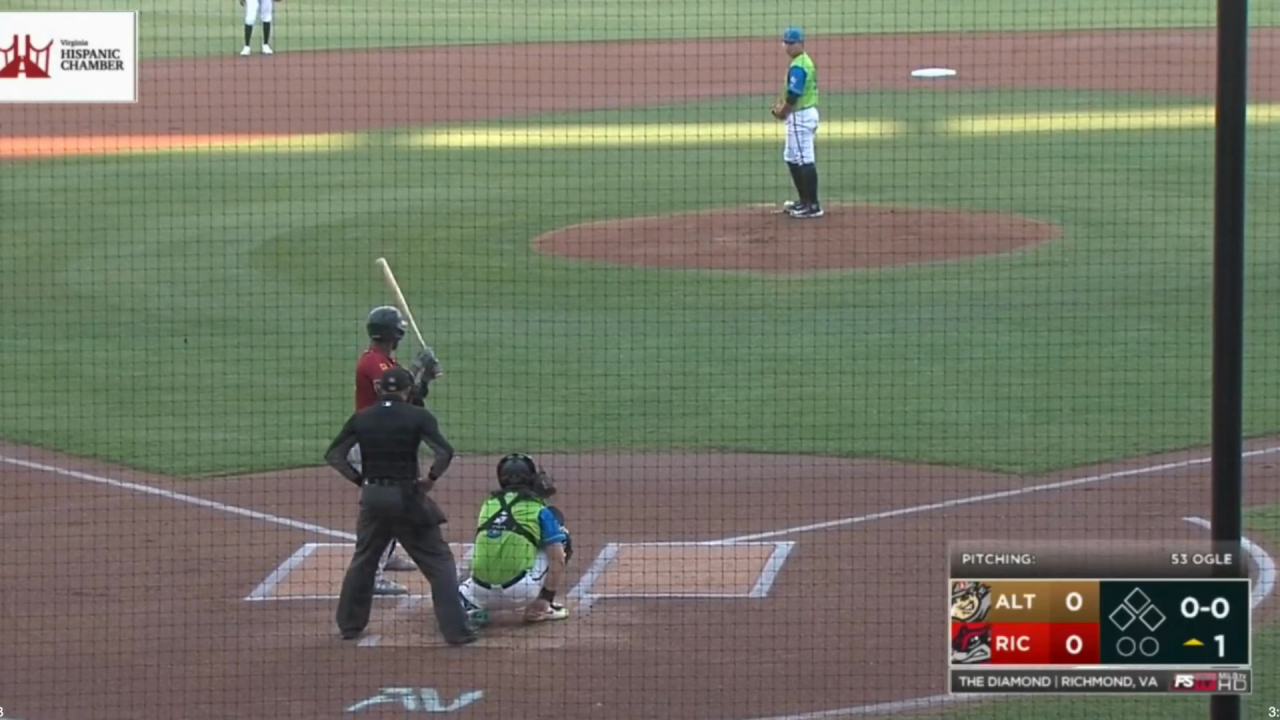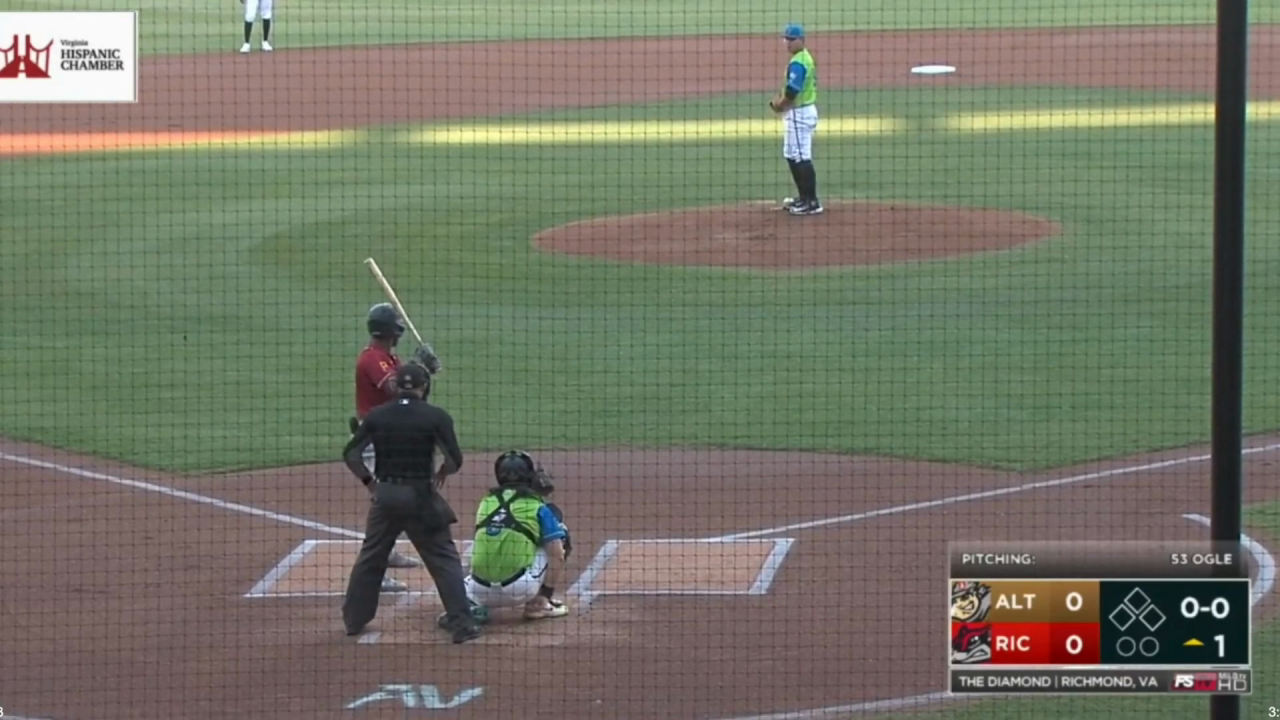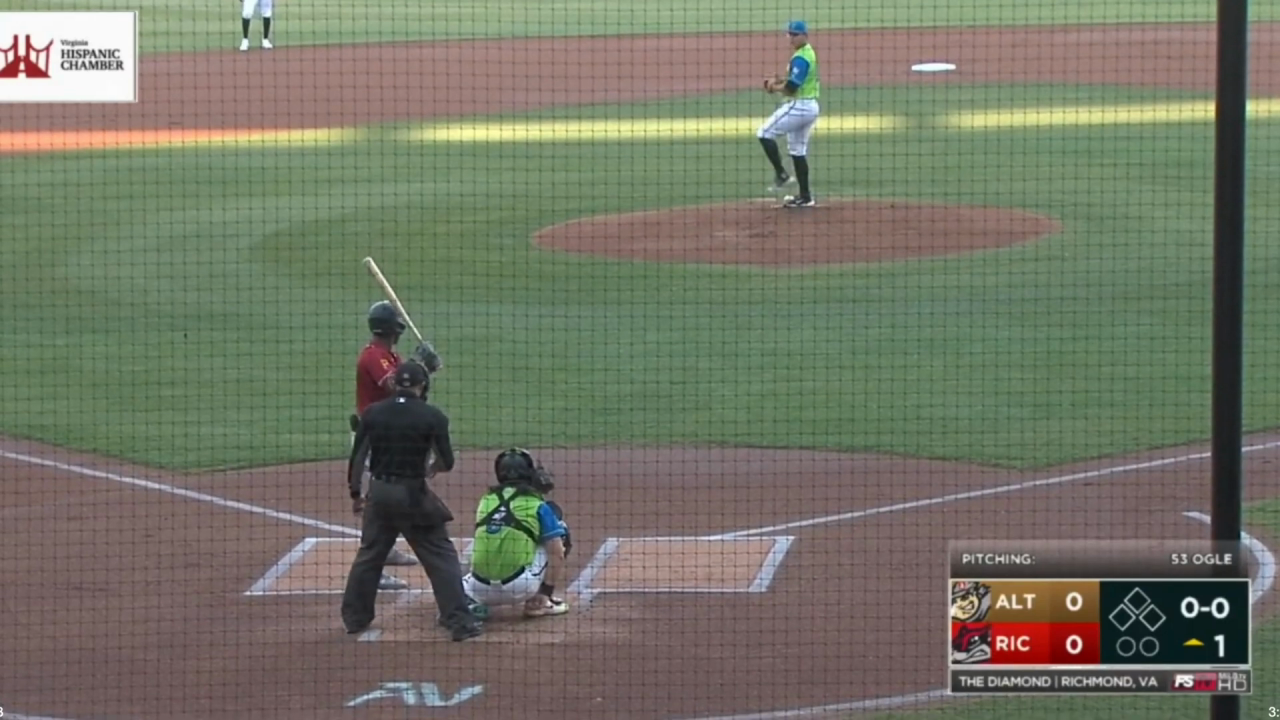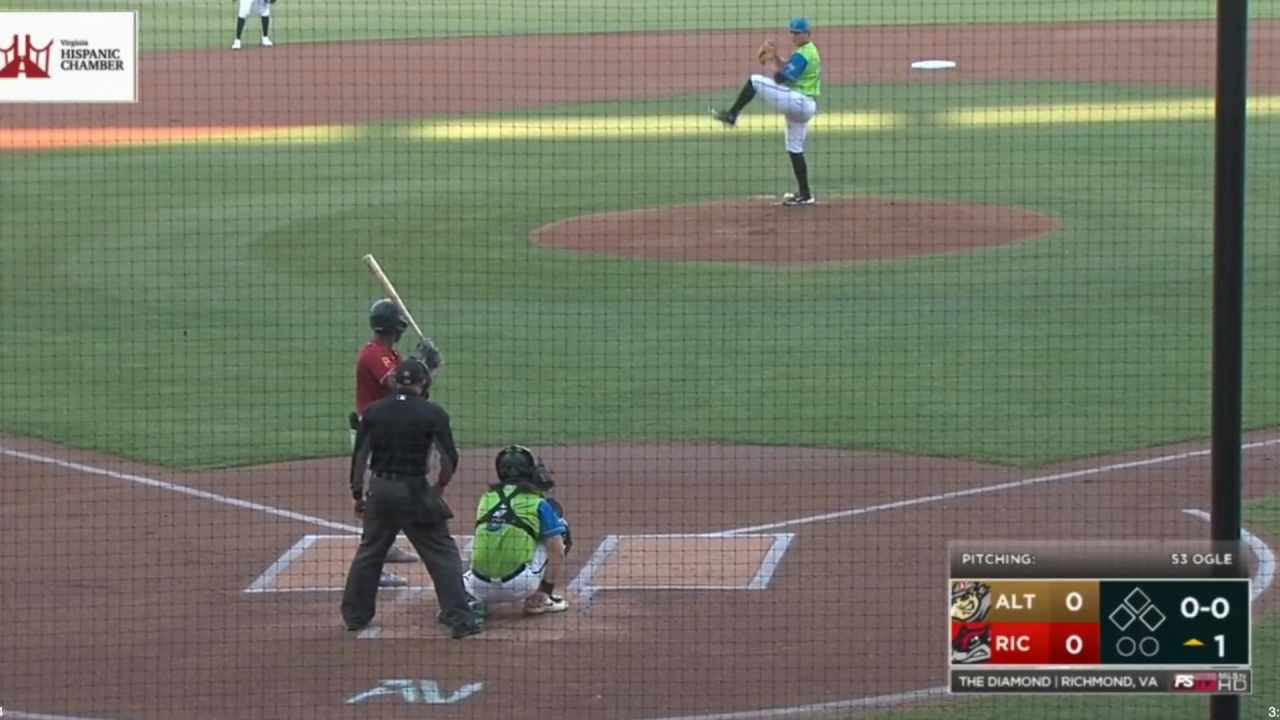
dt=0.3s
person 1, frame 1
left shoulder: (387, 360)
right shoulder: (373, 361)
left elbow: (412, 397)
left wrist: (425, 375)
right wrist: (418, 368)
left ankle: (387, 556)
right ankle: (372, 576)
person 1, frame 2
left shoulder: (388, 357)
right shoulder: (372, 359)
right elbow: (399, 392)
left wrist: (424, 370)
right wrist: (417, 364)
right hip: (374, 441)
left ankle: (386, 553)
person 1, frame 3
left shoulder: (389, 355)
right shoulder: (373, 356)
right elbow: (399, 389)
left wrist: (425, 367)
right wrist: (418, 361)
left ankle: (386, 550)
person 1, frame 4
left shoulder: (389, 353)
right shoulder: (374, 354)
right elbow: (399, 386)
left wrist: (427, 365)
right wrist: (418, 358)
left ankle: (386, 547)
person 2, frame 1
left shoulder: (360, 419)
right shoulder: (419, 416)
left elbow: (333, 455)
right elbow: (445, 453)
left wrist: (360, 479)
right wrist: (431, 478)
left hip: (372, 497)
right hip: (407, 497)
left knee: (363, 561)
right knee: (438, 561)
left ankle: (349, 624)
right ankle: (457, 628)
person 2, frame 2
left shoulder: (377, 415)
right shoulder: (436, 416)
left elbow: (350, 454)
right elbow: (455, 459)
left wrist: (369, 480)
right wrist: (441, 474)
left hip: (384, 494)
right hip: (419, 495)
left knee: (370, 557)
right knee: (445, 560)
left ankle: (354, 619)
right ankle: (462, 626)
person 2, frame 3
left shoulder: (372, 413)
right shoulder: (432, 415)
left elbow: (356, 457)
right elbow: (446, 462)
left wrist: (355, 494)
left hip: (379, 492)
right hip: (413, 494)
left knee: (368, 556)
right knee: (442, 557)
left ankle: (354, 618)
right ankle: (461, 623)
person 2, frame 4
left shoulder: (373, 411)
right shoulder: (433, 412)
left elbow: (360, 456)
right elbow: (450, 459)
left wrist: (358, 494)
right wrist: (439, 487)
left hip: (379, 490)
right hip: (414, 490)
left knee: (368, 552)
right knee: (443, 554)
left ankle: (354, 616)
right ankle: (461, 620)
person 3, frame 1
left shoulder: (797, 66)
right shoulder: (806, 62)
left elbow: (793, 97)
left wrist: (781, 112)
right wrist: (784, 104)
left hip: (800, 117)
right hip: (807, 114)
left knee: (805, 161)
right knee: (792, 159)
left ankle: (813, 206)
right ankle: (804, 201)
person 3, frame 2
left shoulder: (797, 63)
right shoulder: (806, 58)
left elbow: (792, 93)
left wrist: (780, 105)
right wrist: (782, 98)
left hip: (799, 113)
right hip: (806, 111)
left knee: (802, 158)
right knee: (792, 156)
left ankle: (813, 202)
right ankle: (804, 197)
person 3, frame 3
left shoulder: (800, 57)
right shoulder: (808, 53)
left elbow: (792, 87)
left wrist: (775, 87)
right wrist: (780, 81)
left hip: (799, 106)
right hip: (809, 106)
left knee: (765, 134)
right knee: (798, 151)
left ankle: (781, 175)
right ankle: (805, 196)
person 3, frame 4
left shoulder: (801, 54)
right shoulder: (811, 51)
left elbow: (781, 78)
right elbow: (790, 70)
left wrist: (772, 62)
right wrist: (775, 59)
left hip: (797, 100)
right hip: (807, 105)
left knee: (755, 80)
right knee: (795, 149)
left ankle: (731, 115)
right ankle: (805, 194)
person 4, frame 1
left shoulder: (488, 505)
right shoulder: (540, 510)
right elbow: (558, 559)
right wrist: (548, 597)
left hip: (482, 593)
right hip: (521, 592)
right knee: (561, 539)
left ankle: (468, 606)
right ankle: (540, 607)
person 4, frame 2
left shoulder: (486, 502)
right shoulder: (538, 507)
right elbow: (556, 556)
right wrist: (546, 594)
left hip: (481, 591)
right hip: (518, 589)
right knee: (558, 540)
right ankle: (540, 603)
person 4, frame 3
left shoulder: (486, 500)
right shoulder: (538, 505)
right elbow: (557, 554)
right wrist: (546, 592)
left hip: (481, 588)
right hip: (519, 587)
right knee: (560, 534)
right ankle: (540, 602)
person 4, frame 4
left shoulder: (486, 498)
right shoulder: (539, 503)
right elbow: (557, 552)
right wrist: (546, 590)
left hip: (482, 586)
right hip: (520, 585)
right knee: (560, 532)
right ankle: (540, 599)
